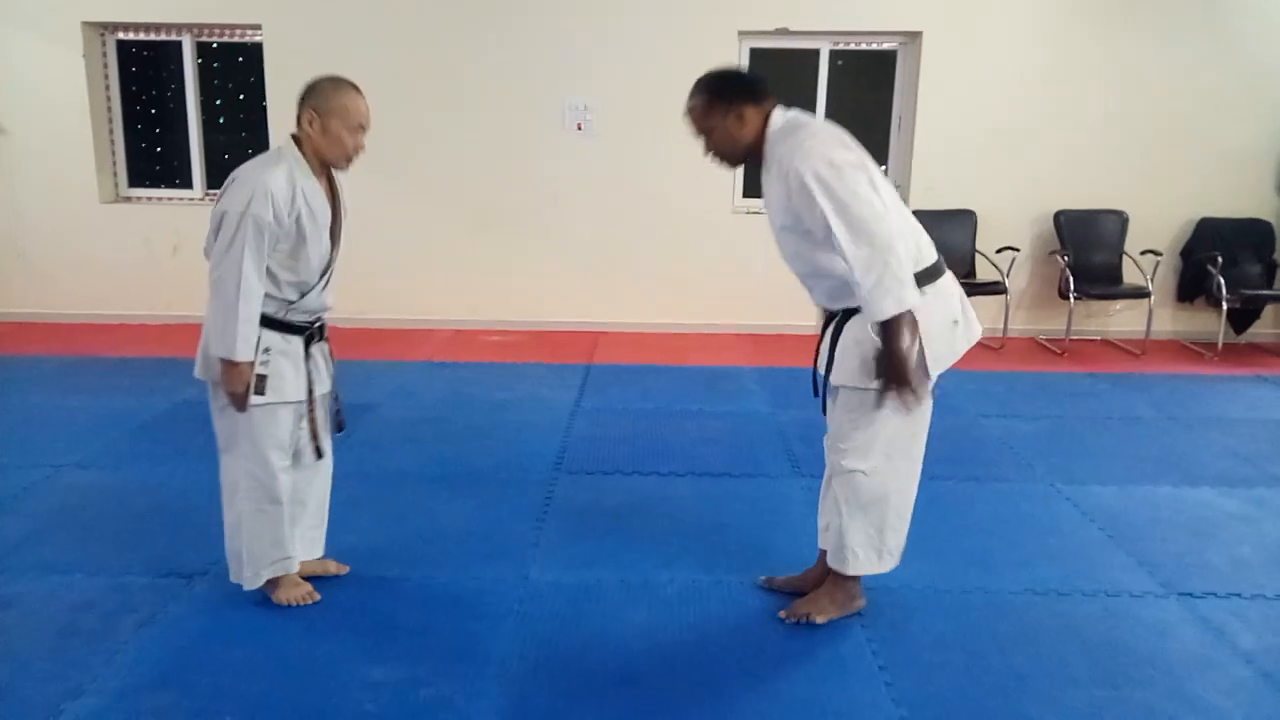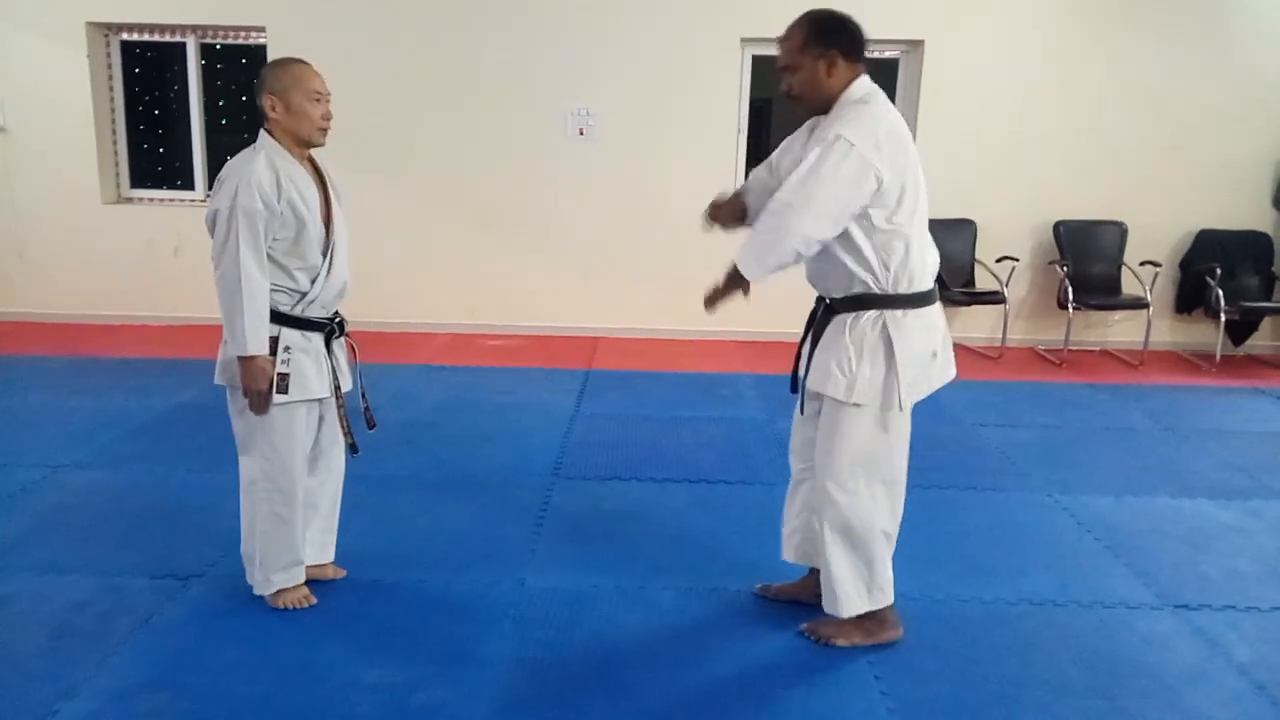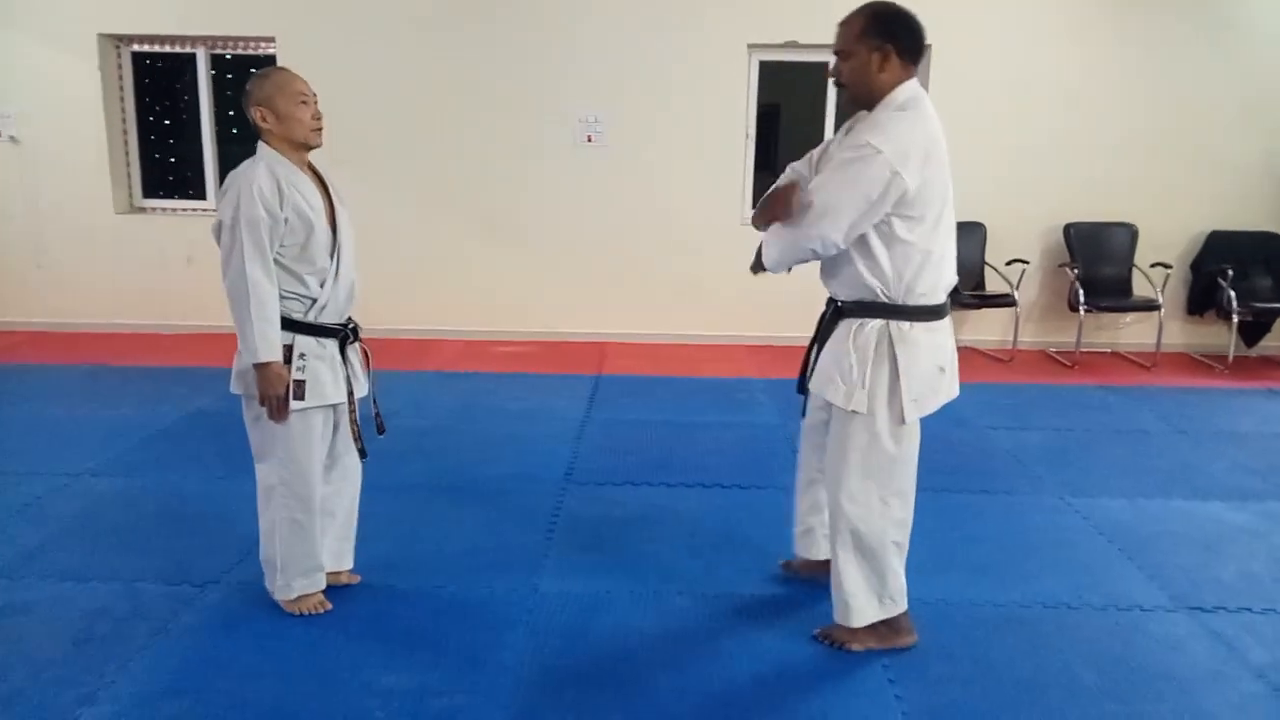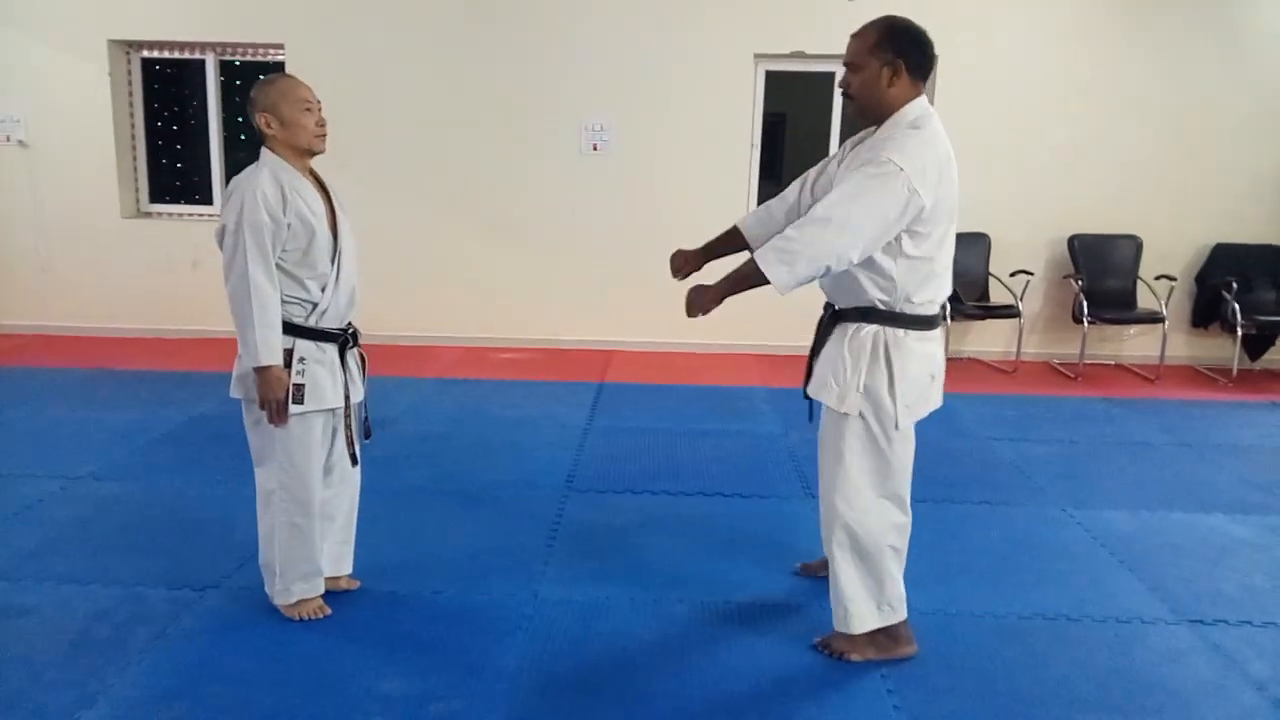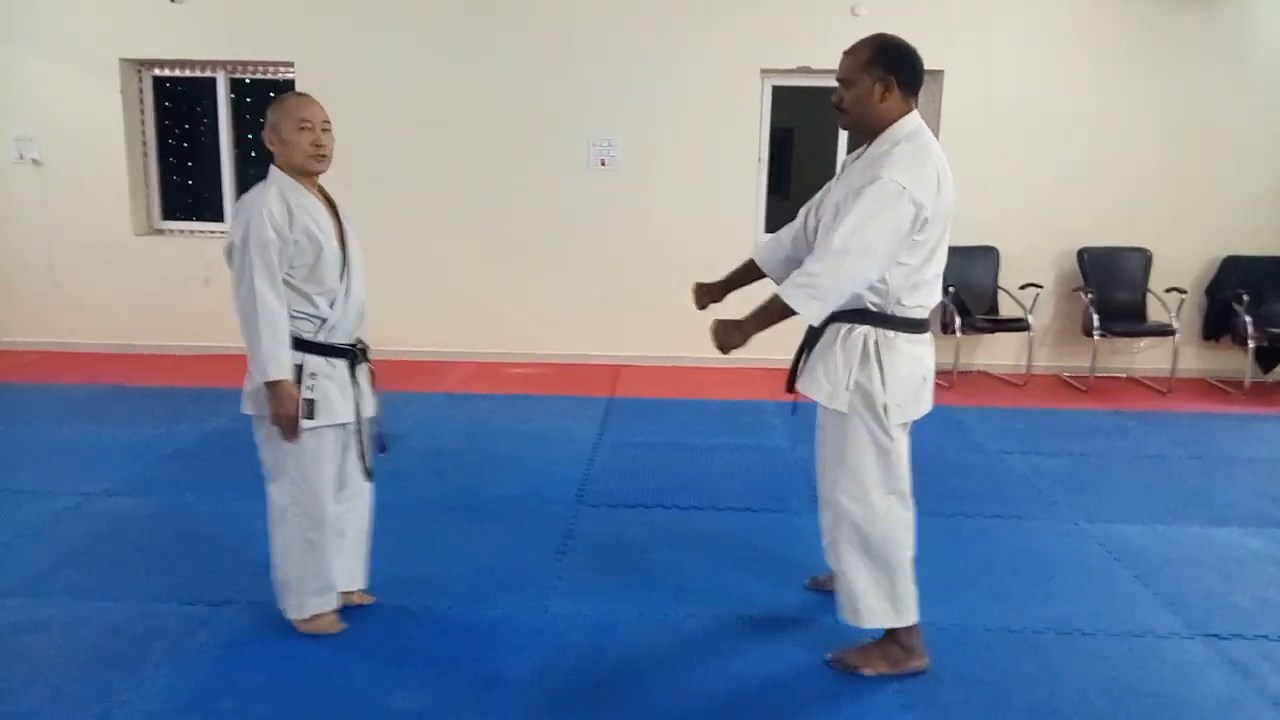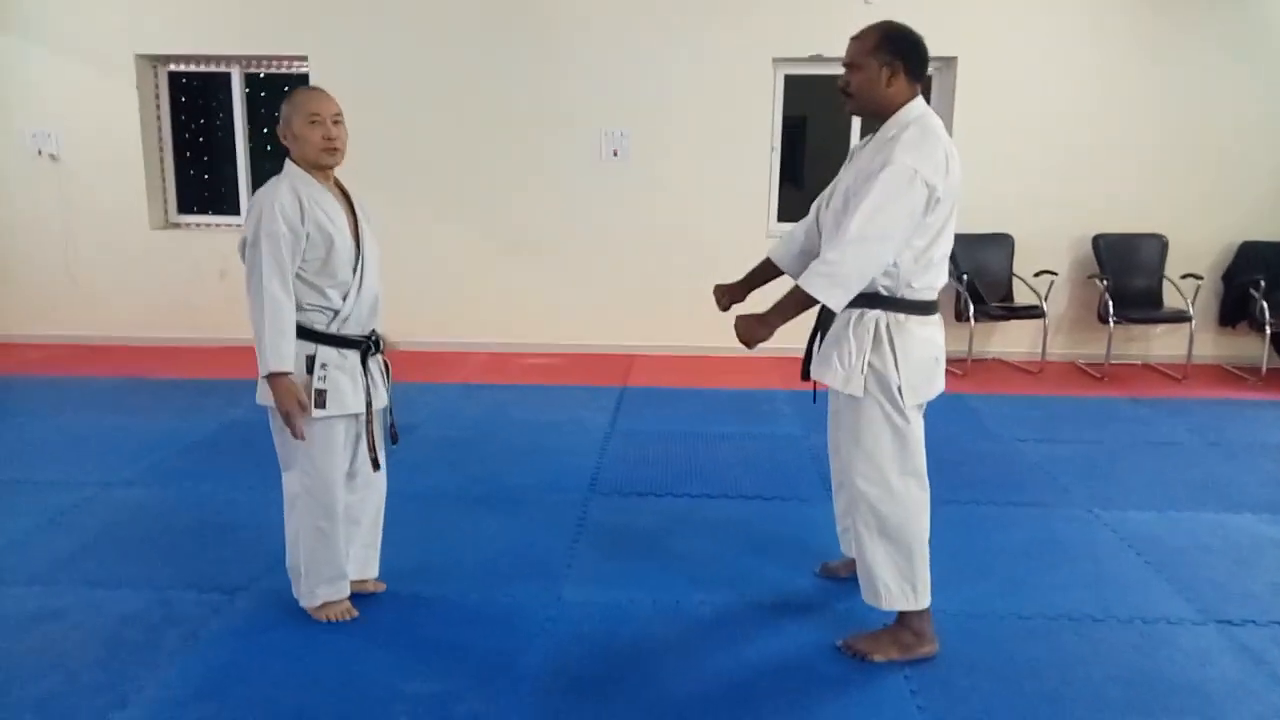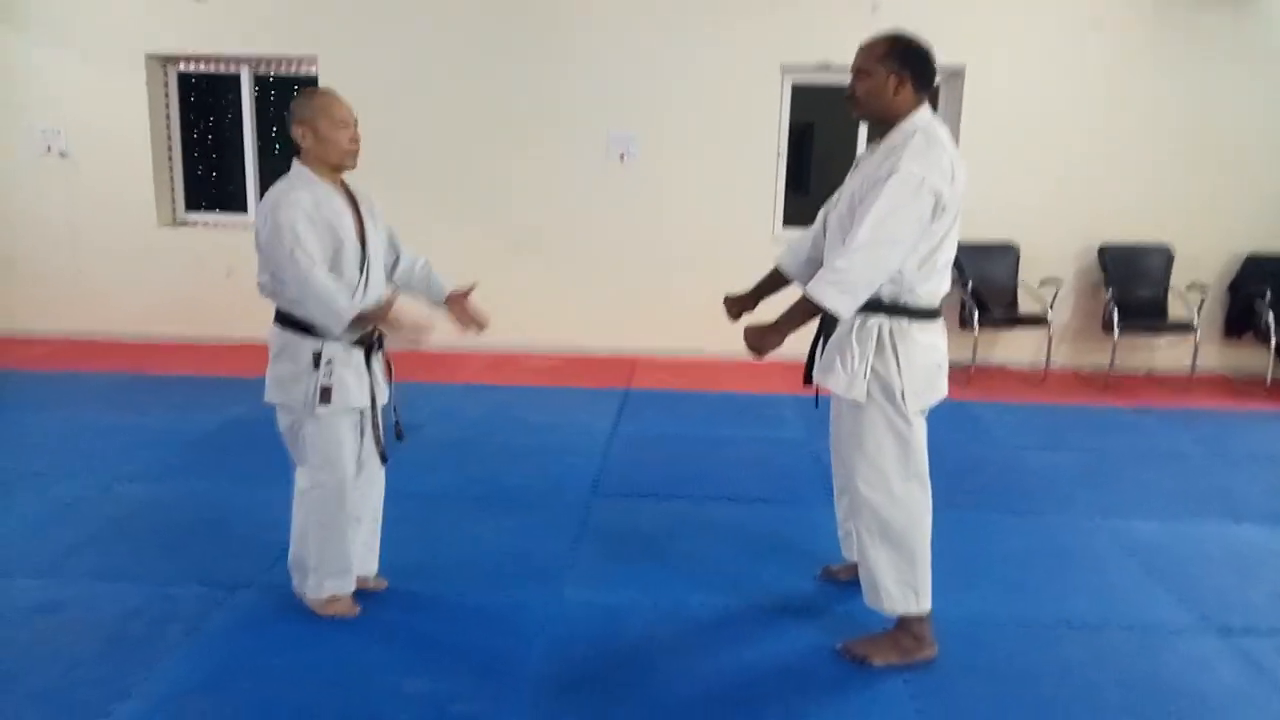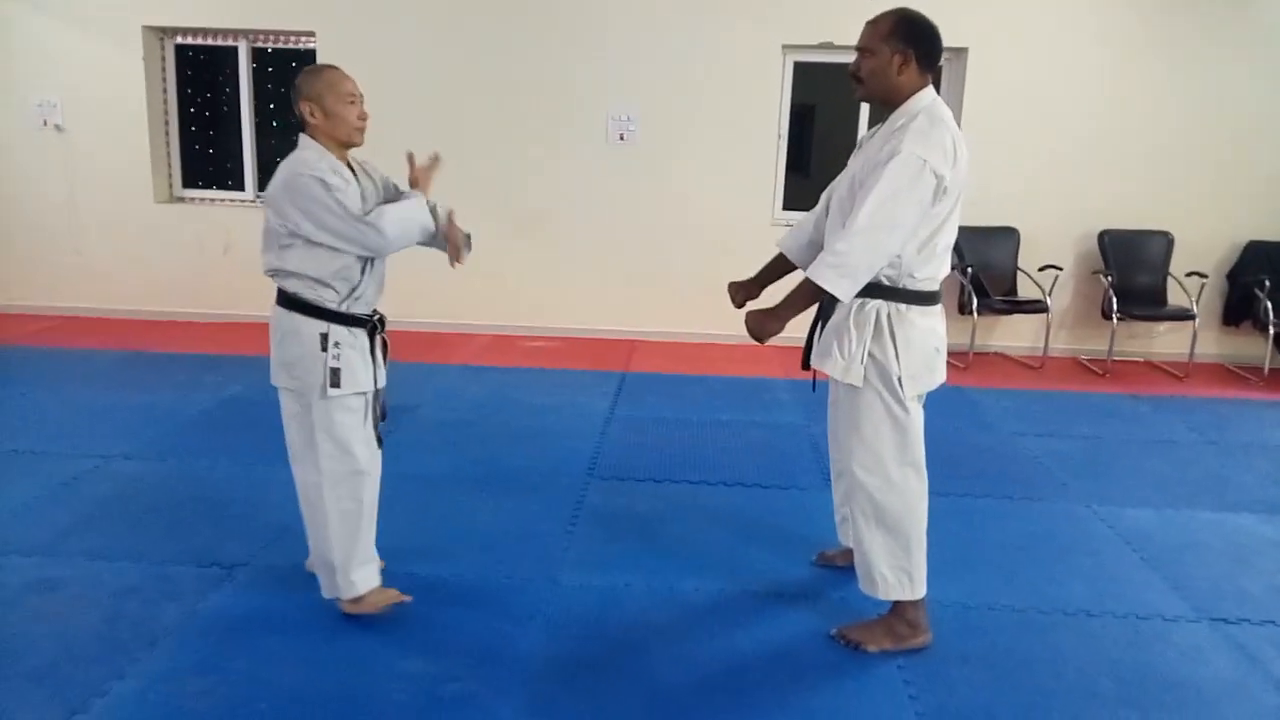
dt=0.3s
person 1, frame 1
left shoulder: (807, 154)
right shoulder: (780, 154)
left elbow: (877, 245)
left wrist: (899, 340)
right wrist: (842, 337)
left hip: (894, 316)
right hip: (868, 313)
left knee: (865, 452)
right knee: (847, 446)
left ankle: (846, 583)
right ankle: (832, 566)
person 1, frame 2
left shoulder: (859, 133)
right shoulder: (831, 124)
left elbow: (793, 228)
right elbow: (769, 193)
left wrist: (733, 280)
right wrist: (735, 205)
left hip: (881, 332)
right hip: (851, 321)
left knee: (850, 473)
right knee: (815, 457)
left ankle: (874, 612)
right ankle: (823, 576)
person 1, frame 3
left shoulder: (892, 141)
right shoulder: (874, 124)
left elbow: (815, 230)
right elbow: (806, 181)
left wrist: (771, 243)
right wrist: (781, 200)
left hip: (885, 339)
right hip: (863, 326)
left knee: (865, 479)
right knee: (824, 446)
left ankle: (886, 618)
right ankle: (830, 554)
person 1, frame 4
left shoulder: (907, 157)
right shoulder: (877, 142)
left elbow: (818, 240)
right elbow: (796, 205)
left wrist: (719, 290)
right wrist: (705, 252)
left hip: (881, 346)
right hip: (863, 334)
left knee: (862, 482)
right knee: (851, 470)
left ankle: (885, 627)
right ankle: (852, 560)
person 1, frame 5
left shoulder: (906, 165)
right shoulder: (874, 157)
left elbow: (836, 265)
right elbow: (802, 235)
left wrist: (747, 327)
right wrist: (723, 286)
left hip: (874, 351)
right hip: (854, 342)
left knee: (869, 488)
right knee: (848, 478)
left ankle: (902, 640)
right ankle: (856, 573)
person 1, frame 6
left shoulder: (916, 148)
right shoulder: (882, 143)
left elbow: (855, 253)
right elbow: (818, 228)
left wrist: (769, 320)
right wrist: (743, 285)
left hip: (886, 336)
right hip: (863, 329)
left knee: (884, 472)
right knee: (857, 461)
left ankle: (914, 624)
right ankle: (867, 556)
person 1, frame 7
left shoulder: (921, 156)
right shoulder: (888, 151)
left elbow: (863, 260)
right elbow: (823, 237)
left wrist: (779, 329)
right wrist: (753, 295)
left hip: (890, 341)
right hip: (866, 334)
left knee: (888, 477)
right knee: (860, 465)
left ankle: (913, 629)
right ankle: (867, 560)
person 1, frame 8
left shoulder: (923, 138)
right shoulder: (893, 132)
left elbow: (863, 243)
right elbow: (826, 219)
left wrist: (780, 314)
right wrist: (758, 282)
left hip: (889, 325)
right hip: (866, 318)
left knee: (884, 462)
right knee: (856, 451)
left ankle: (908, 616)
right ankle: (862, 546)
person 2, frame 1
left shoulder: (325, 184)
right shoulder: (264, 183)
right elbow: (235, 275)
right wrist: (235, 359)
left hip: (301, 345)
right hip: (259, 349)
left knee: (311, 454)
right knee: (262, 464)
left ankle: (301, 552)
right ankle: (271, 569)
person 2, frame 2
left shoulder: (313, 173)
right shoulder: (250, 175)
right elbow: (239, 271)
right wrist: (251, 357)
left hip: (320, 343)
right hip: (276, 349)
left knee: (323, 459)
right knee: (278, 468)
left ankle: (308, 555)
right ankle: (277, 575)
person 2, frame 3
left shoulder: (313, 179)
right shoulder: (253, 185)
right elbow: (249, 280)
right wrist: (266, 363)
left hip: (333, 350)
right hip: (290, 356)
left knee: (340, 466)
right knee: (293, 475)
left ankle: (325, 561)
right ankle: (292, 581)
person 2, frame 4
left shoulder: (315, 185)
right shoulder: (258, 189)
right elbow: (251, 285)
right wrist: (266, 366)
left hip: (333, 354)
right hip: (292, 360)
left knee: (339, 470)
right knee: (293, 479)
left ankle: (327, 567)
right ankle: (292, 586)
person 2, frame 5
left shoulder: (325, 203)
right shoulder: (265, 207)
right elbow: (261, 300)
right wrist: (277, 381)
left hip: (343, 370)
right hip: (302, 375)
left knee: (350, 484)
right knee: (305, 494)
left ankle: (341, 582)
right ankle: (307, 601)
person 2, frame 6
left shoulder: (343, 197)
right shoulder: (279, 201)
right elbow: (270, 292)
left wrist: (372, 340)
right wrist: (279, 373)
left hip: (359, 360)
right hip: (312, 365)
left knee: (365, 475)
right knee: (319, 484)
left ankle: (356, 569)
right ankle: (320, 588)
person 2, frame 7
left shoulder: (354, 199)
right shoulder: (288, 201)
left elbow: (391, 258)
right elbow: (304, 280)
left wrist: (444, 295)
right wrist: (366, 314)
left hip: (359, 356)
right hip: (314, 358)
left knee: (363, 469)
right knee: (327, 475)
left ankle: (352, 566)
right ankle: (320, 584)
person 2, frame 8
left shoulder: (357, 172)
right shoulder: (304, 178)
left elbow: (393, 210)
right elbow: (375, 230)
left wrist: (447, 227)
right wrist: (423, 198)
left hip: (355, 334)
right hip: (316, 338)
left knee: (360, 453)
right knee: (336, 462)
left ankle: (339, 552)
right ankle: (353, 583)
